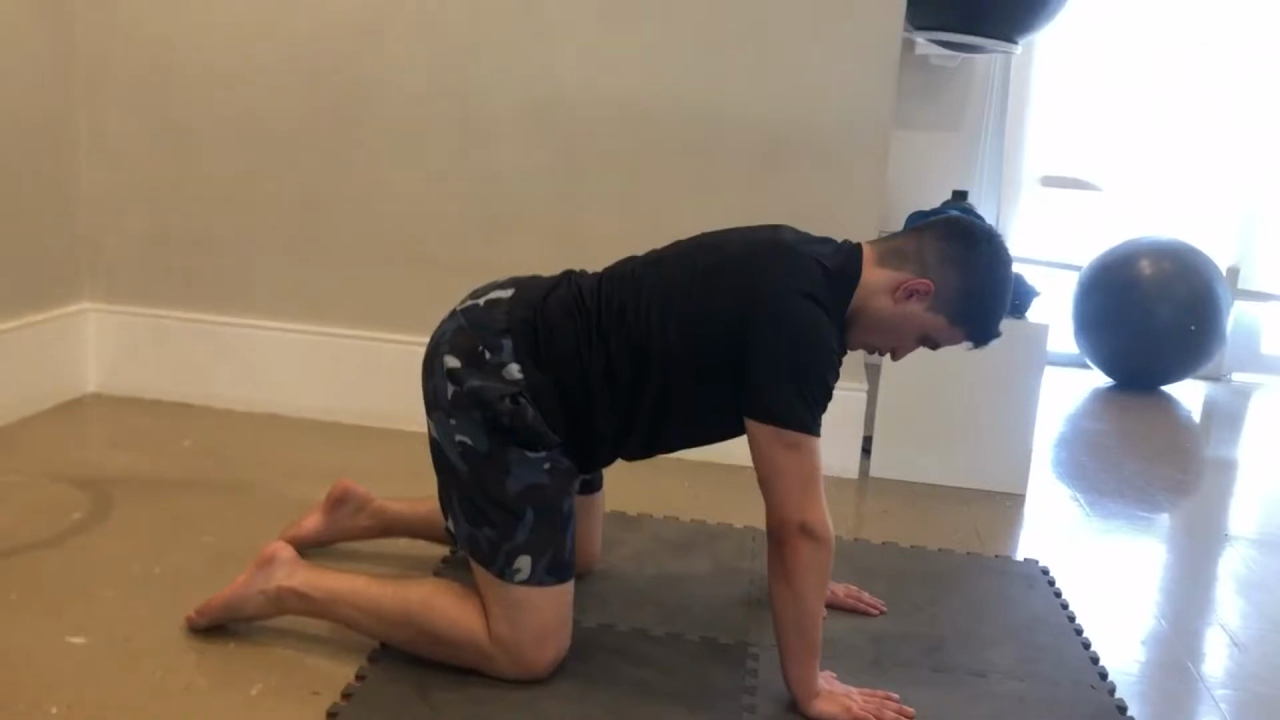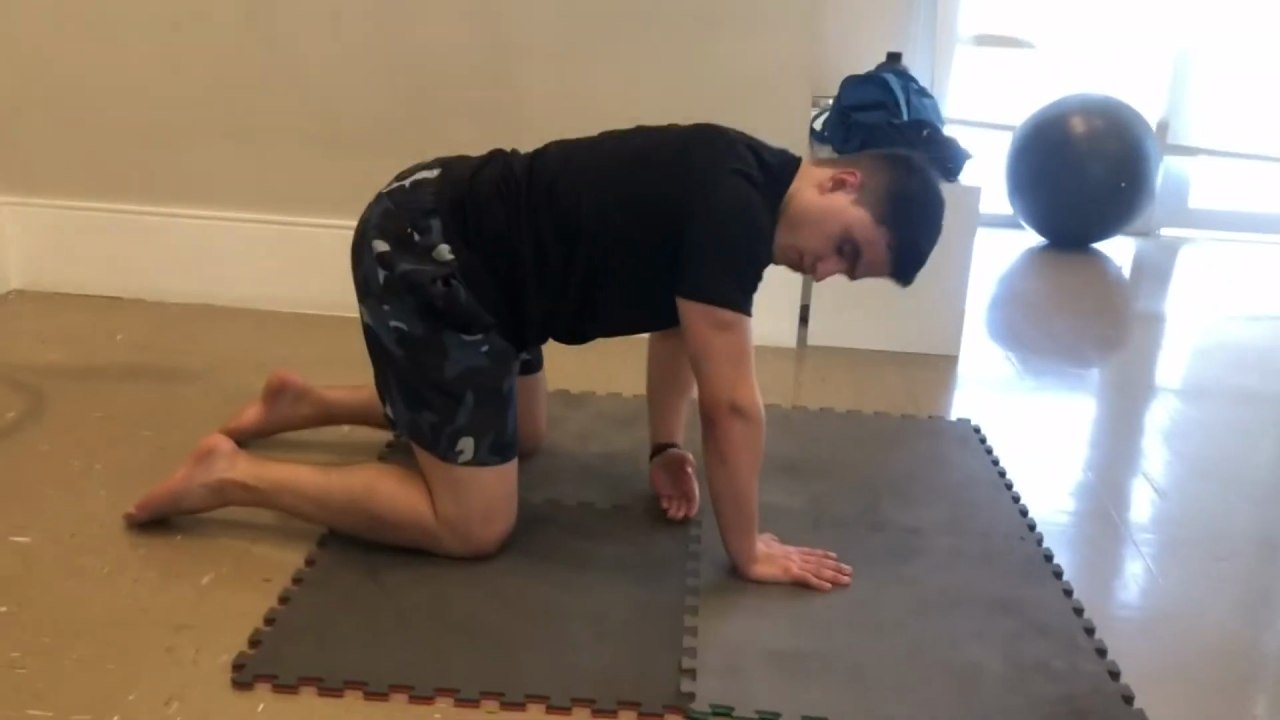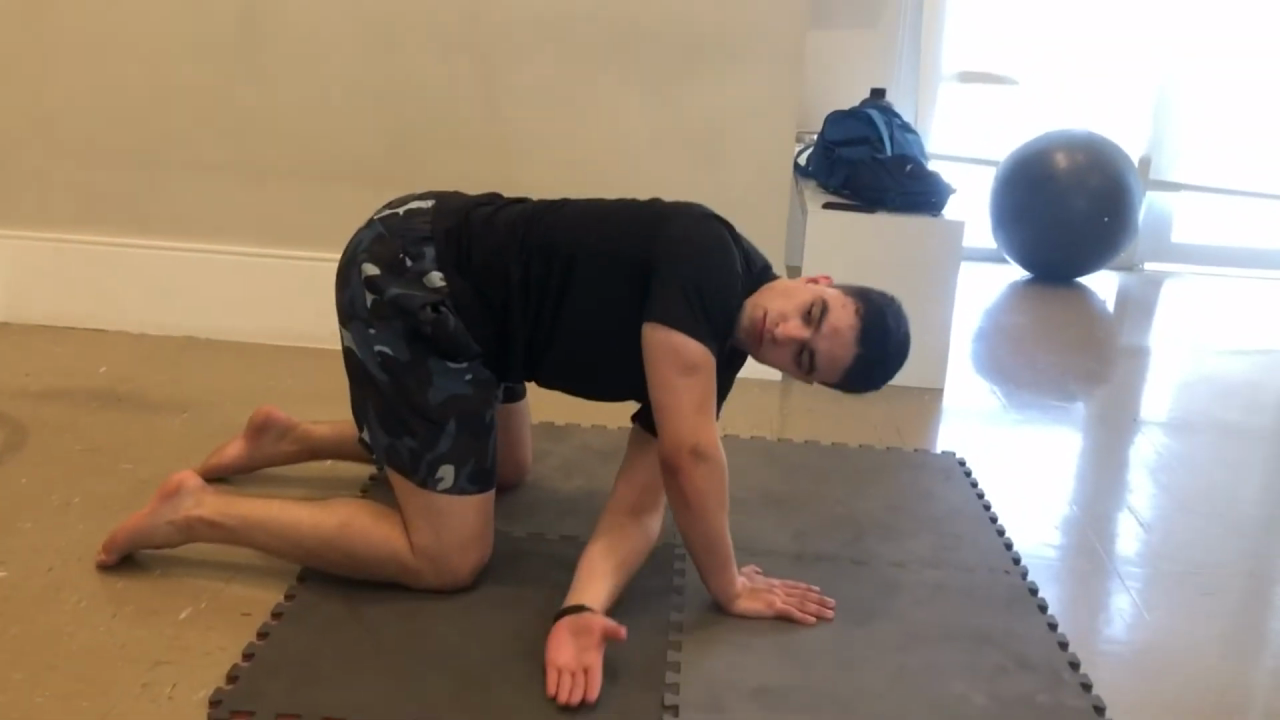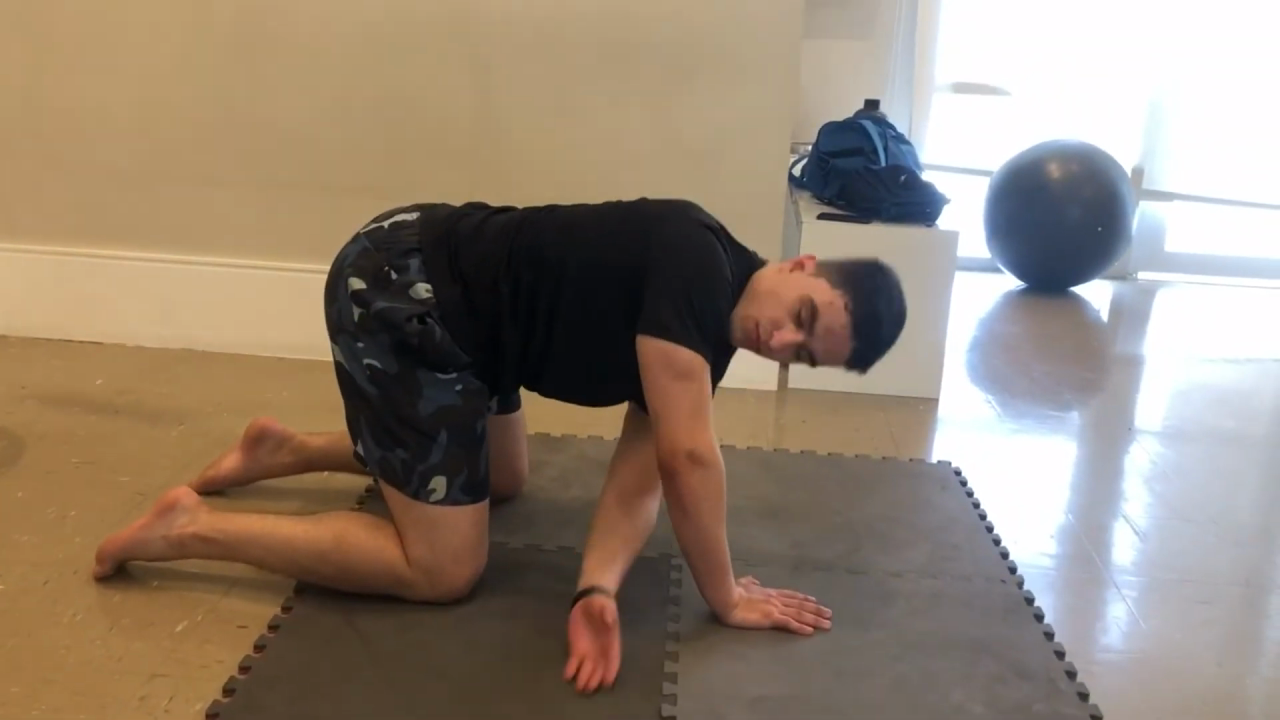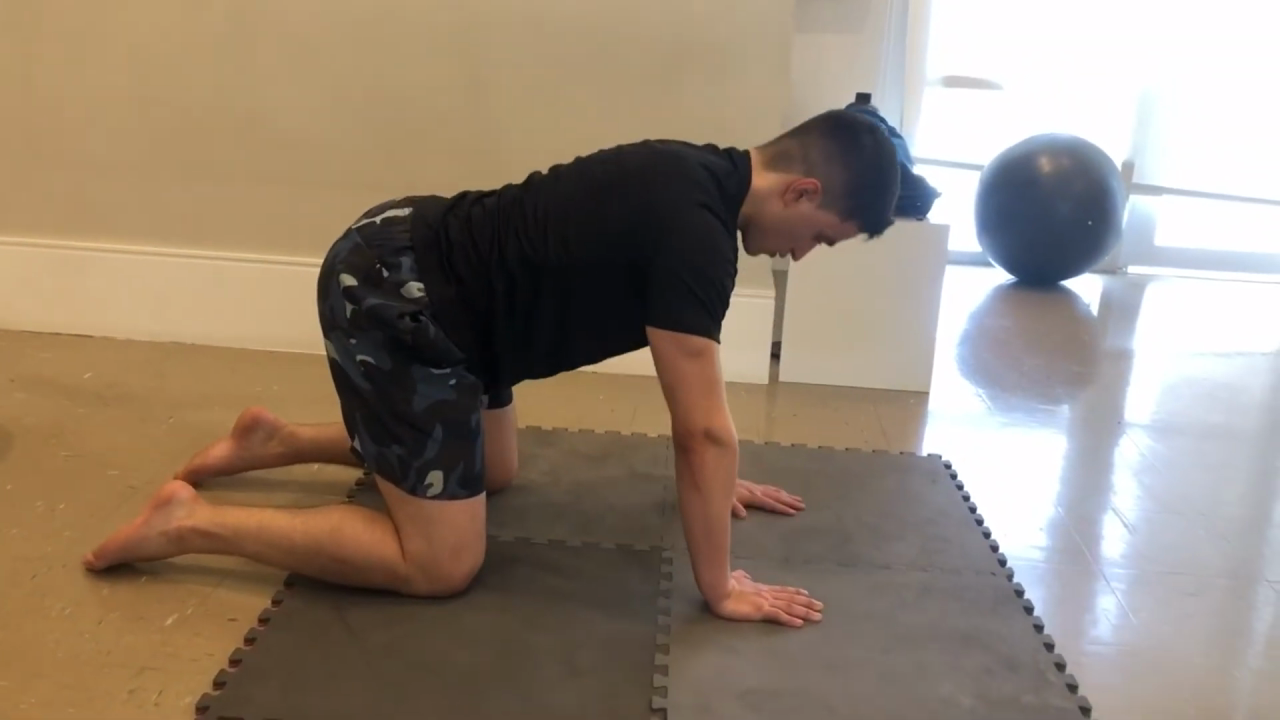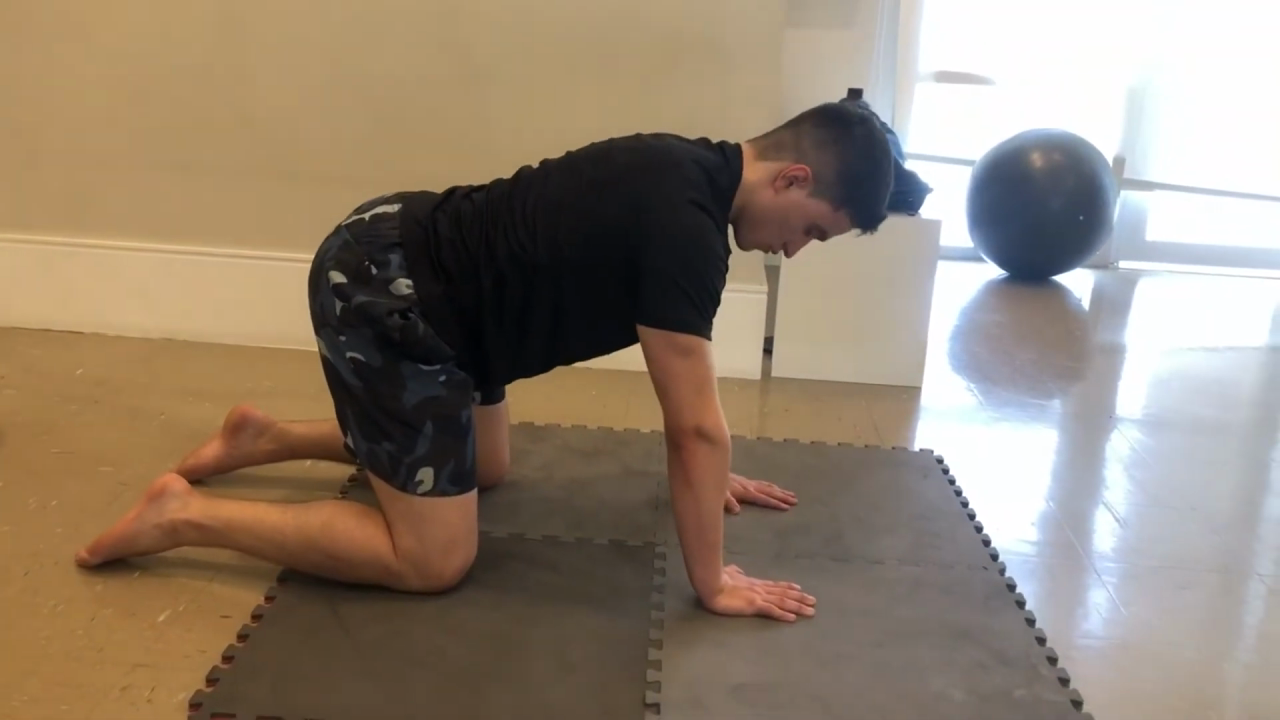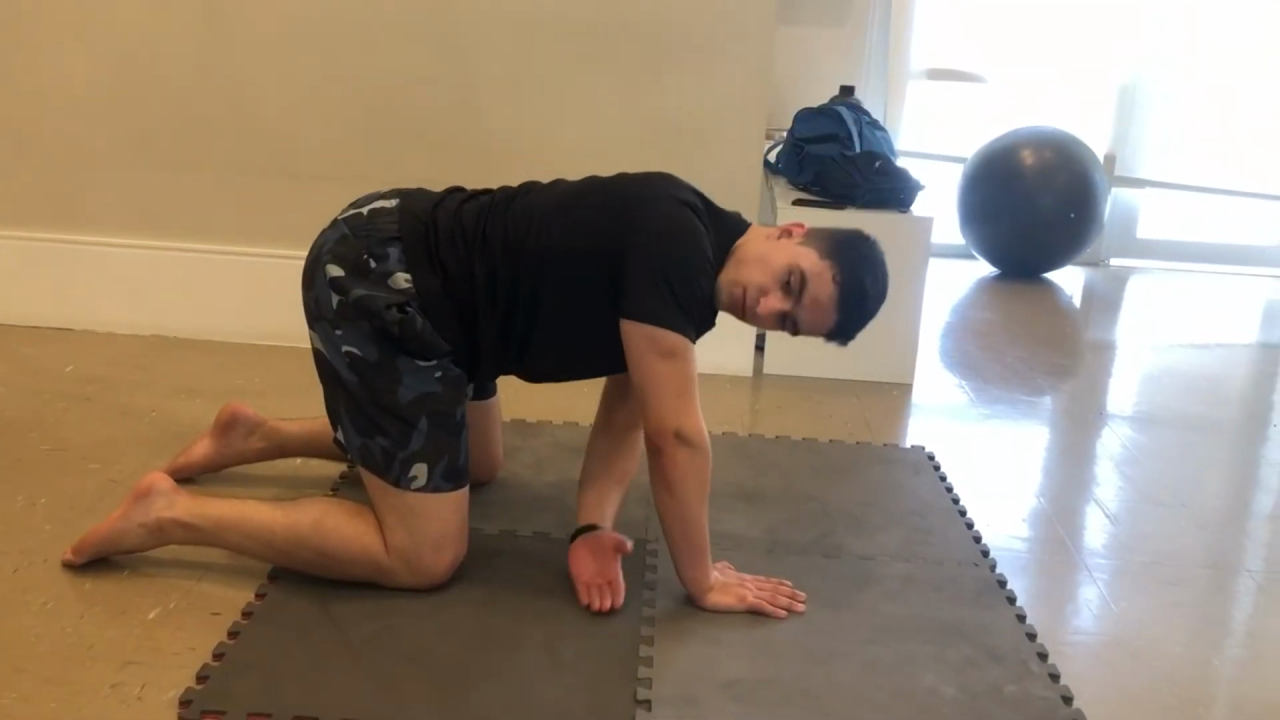
dt=0.7s
person 1, frame 1
left shoulder: (810, 278)
right shoulder: (799, 318)
right elbow: (799, 523)
left wrist: (804, 579)
left hip: (519, 344)
right hip: (494, 378)
left knee: (574, 557)
right knee: (527, 648)
left ankle: (366, 513)
right ankle: (291, 584)
person 1, frame 2
left shoulder: (744, 195)
right shoulder: (733, 204)
left elbow: (675, 320)
right elbow: (731, 404)
left wrist: (666, 448)
right wrist: (748, 551)
left hip: (452, 244)
right hip: (421, 256)
left knee: (520, 437)
right knee: (475, 525)
left ankle: (307, 401)
right ankle: (234, 476)
person 1, frame 3
left shoulder: (716, 348)
right shoulder: (706, 261)
left elbow: (641, 500)
right elbow: (690, 454)
left wrist: (579, 611)
right wrist: (729, 586)
left hip: (443, 284)
right hip: (409, 277)
left knee: (504, 469)
right knee: (449, 556)
left ankle: (287, 436)
right ankle: (201, 511)
person 1, frame 4
left shoulder: (710, 326)
right shoulder: (695, 265)
left elbow: (640, 476)
right elbow: (687, 457)
left wrist: (595, 595)
right wrist: (725, 596)
left hip: (429, 291)
right hip: (396, 292)
left knee: (498, 479)
right knee: (446, 566)
left ankle: (286, 448)
right ankle: (192, 528)
person 1, frame 5
left shoulder: (698, 184)
right shoulder: (695, 229)
right elbow: (703, 429)
left wrist: (714, 478)
right wrist: (719, 587)
left hip: (407, 265)
right hip: (394, 297)
left knee: (492, 474)
right knee: (441, 564)
left ankle: (274, 439)
right ankle: (190, 522)
person 1, frame 6
left shoulder: (687, 178)
right shoulder: (684, 225)
right elbow: (695, 428)
left wrist: (707, 474)
right wrist: (713, 582)
left hip: (402, 264)
right hip: (380, 294)
left knee: (483, 469)
right knee: (434, 559)
left ankle: (267, 435)
right ankle: (186, 514)
person 1, frame 7
left shoulder: (689, 271)
right shoulder: (677, 239)
left elbow: (627, 415)
right elbow: (676, 435)
left wrist: (591, 530)
right wrist: (702, 580)
left hip: (404, 271)
right hip: (376, 279)
left knee: (477, 466)
right knee: (424, 555)
left ankle: (258, 432)
right ankle: (174, 513)
